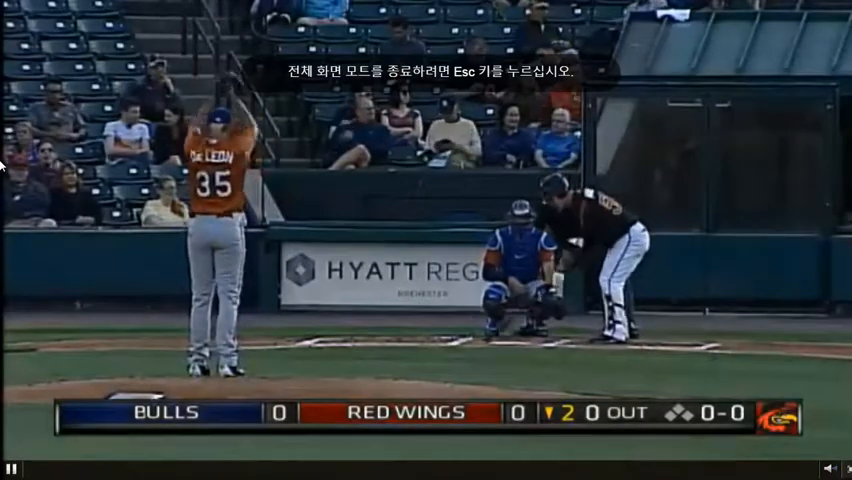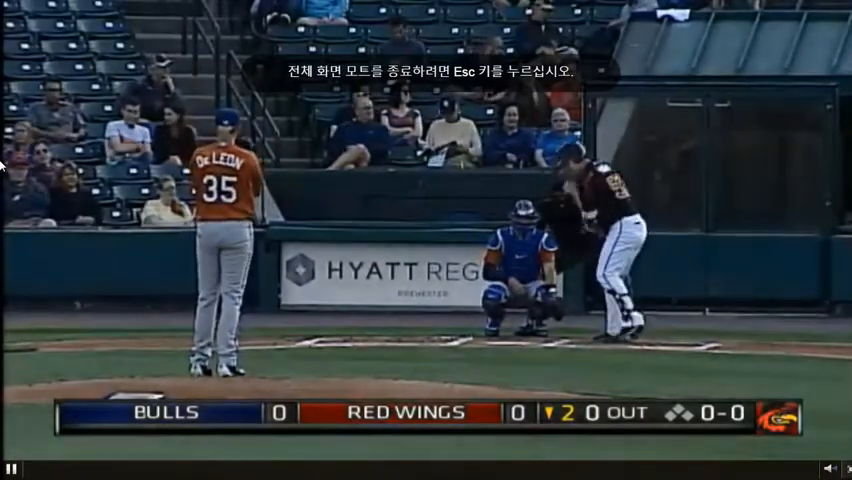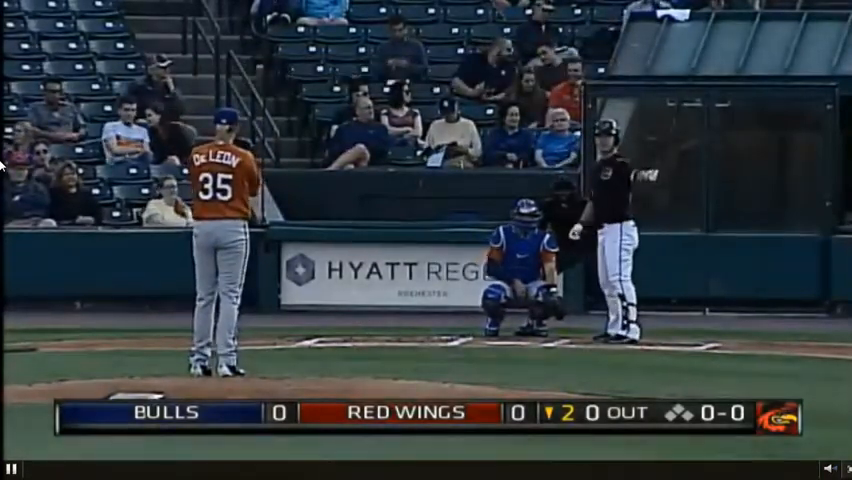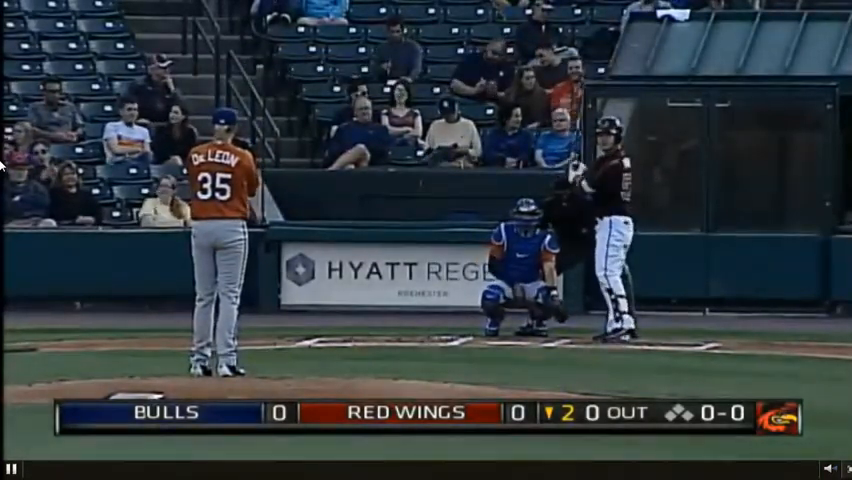
dt=1s
person 1, frame 1
left shoulder: (193, 149)
right shoulder: (237, 150)
left elbow: (195, 126)
right elbow: (252, 127)
left wrist: (215, 97)
right wrist: (233, 96)
left hip: (199, 226)
right hip: (229, 227)
left knee: (200, 296)
right knee: (228, 296)
left ankle: (197, 359)
right ankle: (227, 360)
person 1, frame 2
left shoulder: (199, 156)
right shoulder: (247, 159)
right elbow: (257, 191)
left hip: (206, 228)
right hip: (237, 229)
left knee: (206, 296)
right knee: (231, 296)
left ankle: (199, 359)
right ankle: (227, 361)
person 1, frame 3
left shoulder: (196, 155)
right shoulder: (244, 158)
right elbow: (254, 190)
left hip: (202, 227)
right hip: (232, 228)
left knee: (204, 295)
right knee: (229, 295)
left ankle: (199, 359)
right ankle: (226, 360)
person 1, frame 4
left shoulder: (195, 155)
right shoulder: (243, 158)
right elbow: (253, 190)
left hip: (201, 227)
right hip: (231, 228)
left knee: (204, 296)
right knee: (229, 296)
left ankle: (199, 359)
right ankle: (226, 360)
person 2, frame 1
left shoulder: (583, 205)
right shoulder: (580, 198)
left elbow: (575, 245)
left hip: (632, 237)
right hip: (624, 237)
left knee: (610, 280)
right knee: (608, 281)
left ankle: (616, 332)
right ankle: (624, 327)
person 2, frame 2
left shoulder: (589, 178)
right shoulder: (601, 170)
left elbow: (591, 217)
left wrist: (590, 226)
left hip: (624, 227)
right hip: (634, 226)
left knee: (605, 273)
right knee: (613, 276)
left ankle: (630, 319)
right ankle: (615, 329)
person 2, frame 3
left shoulder: (620, 163)
right shoulder: (598, 167)
left elbow: (634, 174)
left wrist: (646, 176)
right wrist: (581, 223)
left hip: (619, 229)
right hip: (604, 230)
left knee: (620, 279)
right knee: (607, 282)
left ankle: (630, 330)
right ankle: (615, 328)
person 2, frame 4
left shoulder: (610, 161)
right shoulder: (620, 159)
left elbow: (590, 186)
right elbow: (599, 184)
left wrist: (578, 177)
right wrist: (584, 173)
left hip: (612, 223)
right hip: (618, 222)
left knee: (606, 272)
right knee: (611, 274)
left ankle: (623, 321)
right ankle: (616, 325)
person 3, frame 1
left shoulder: (542, 238)
right shoulder: (499, 236)
left elbow: (548, 266)
right elbow: (487, 272)
left wrist: (551, 290)
right wrist: (509, 279)
left hip: (532, 285)
right hip: (507, 285)
left knee: (549, 299)
right knee: (491, 297)
left ankle: (535, 323)
right ankle: (494, 322)
person 3, frame 2
left shoulder: (543, 238)
right shoulder: (500, 236)
left elbow: (549, 267)
right elbow: (488, 271)
left wrist: (551, 290)
right wrist: (509, 280)
left hip: (532, 285)
right hip: (507, 285)
left knee: (550, 300)
right knee: (491, 298)
left ankle: (535, 324)
right ankle: (493, 323)
person 3, frame 3
left shoulder: (544, 239)
right shoulder: (503, 234)
left elbow: (550, 267)
right elbow: (491, 268)
left wrist: (553, 292)
right wrist: (513, 281)
left hip: (533, 285)
right hip: (508, 284)
left knee: (550, 299)
right knee: (490, 296)
left ankle: (535, 324)
right ankle: (493, 324)
person 3, frame 4
left shoulder: (544, 239)
right shoulder: (504, 232)
left elbow: (549, 267)
right elbow: (493, 265)
left wrist: (554, 293)
right wrist: (513, 283)
left hip: (532, 284)
right hip: (508, 283)
left knee: (549, 299)
right knee: (489, 297)
left ankle: (536, 324)
right ankle: (494, 323)
